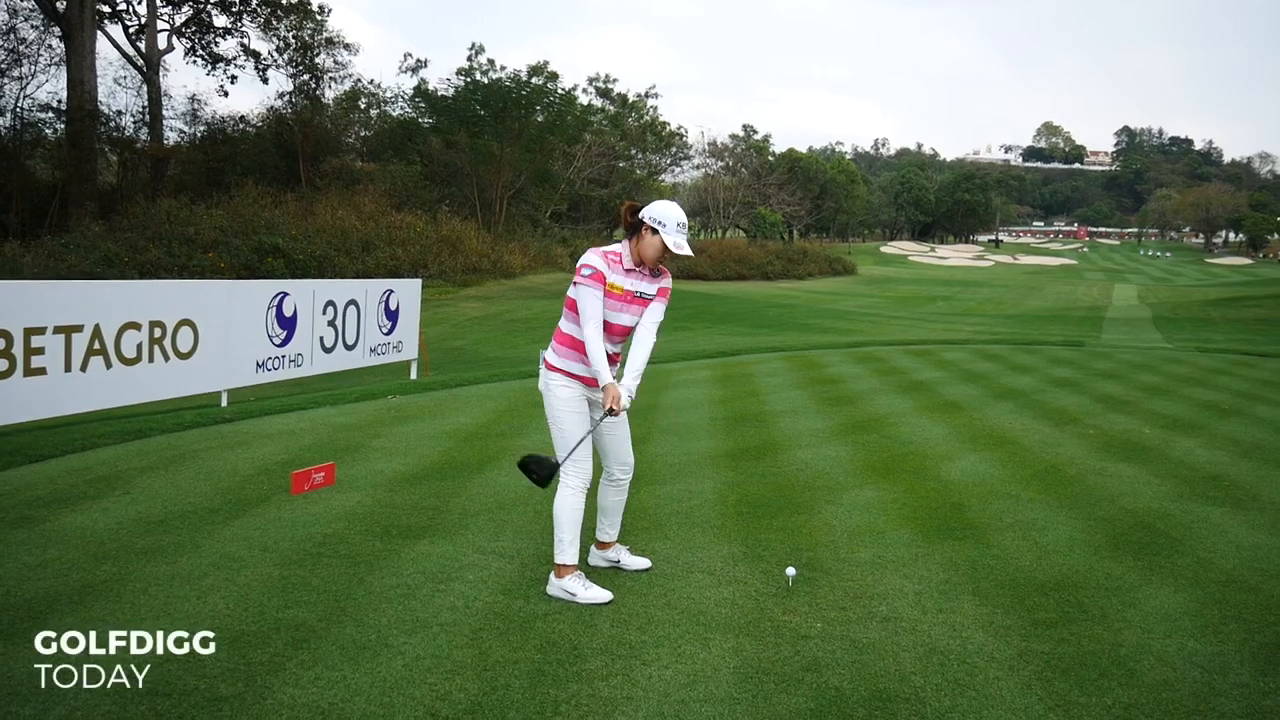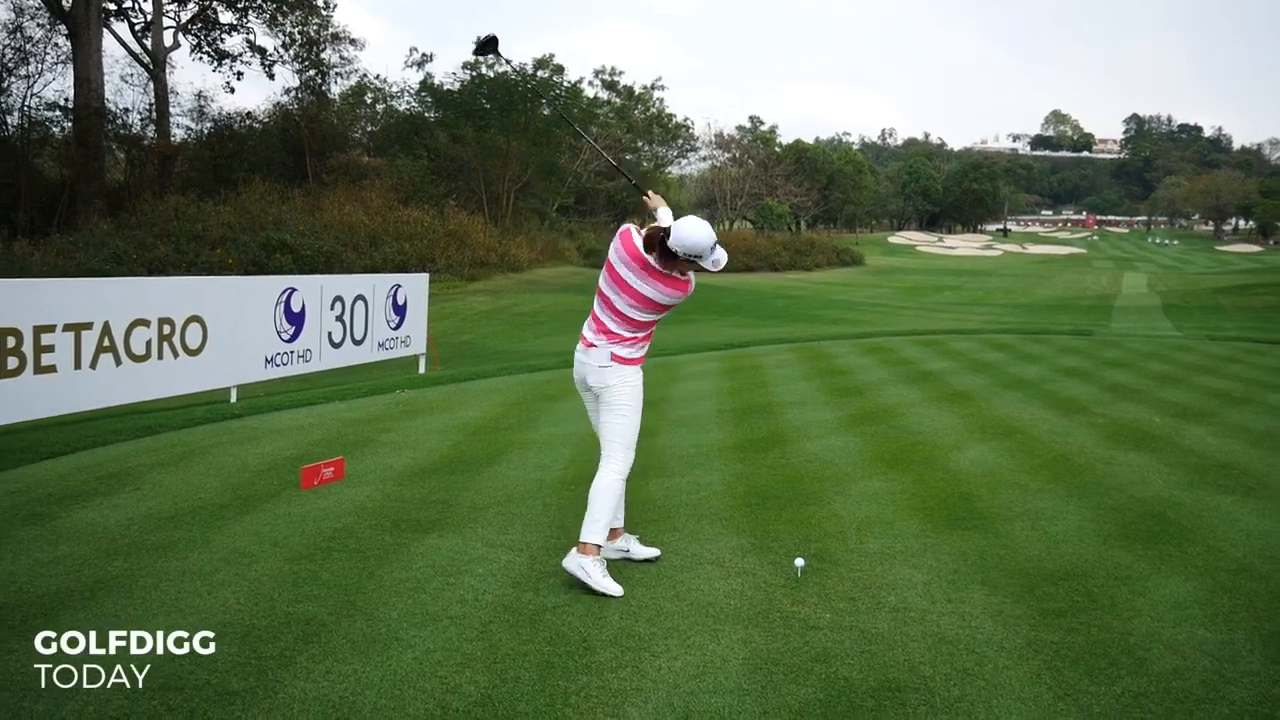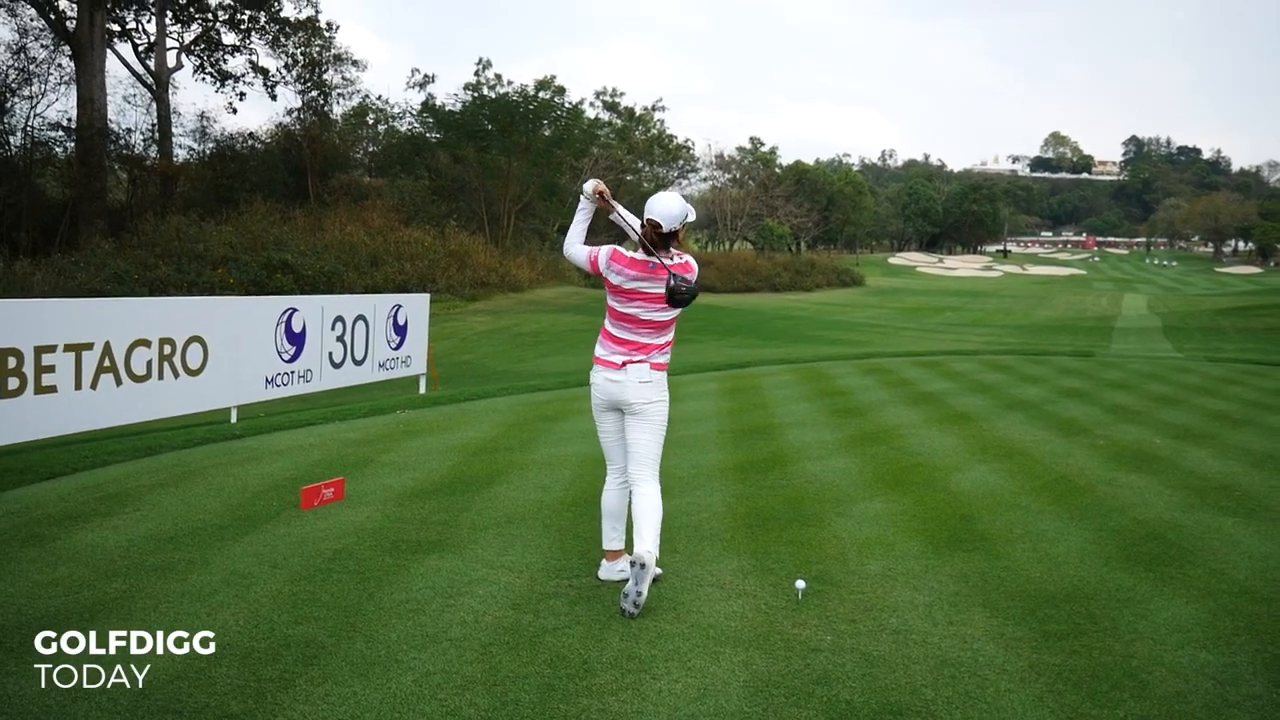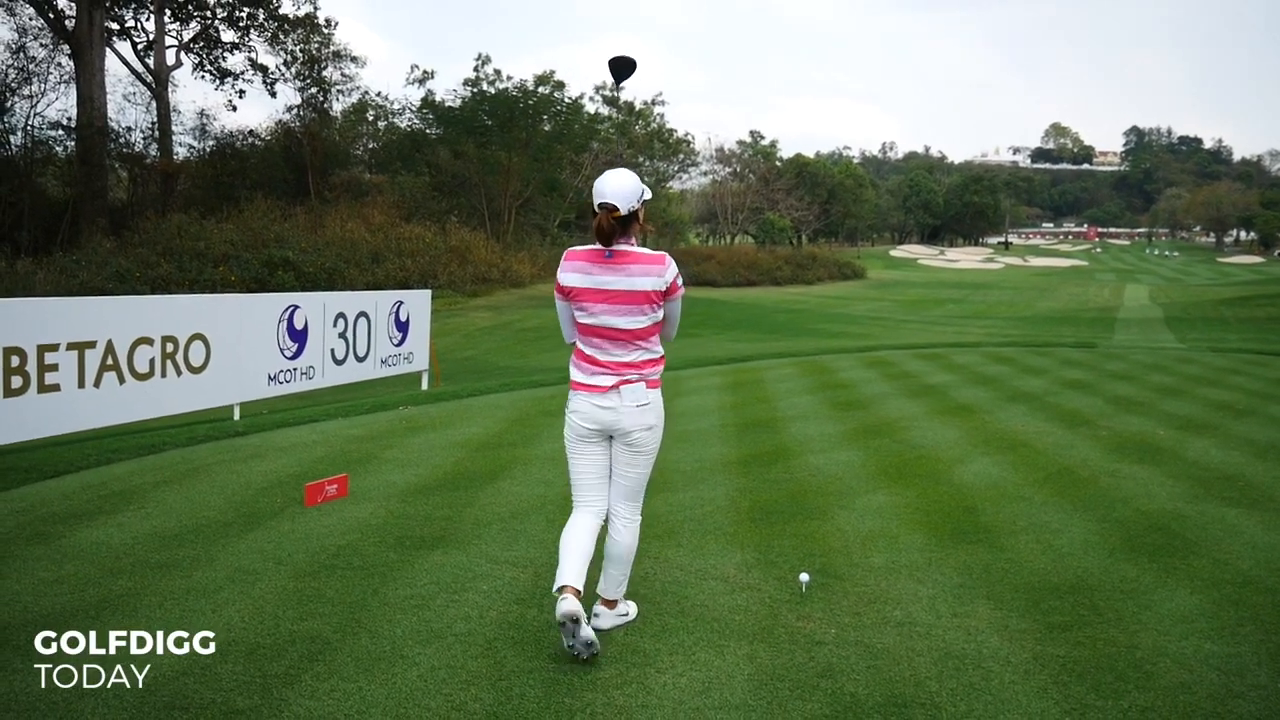
dt=1s
person 1, frame 1
left shoulder: (661, 283)
right shoulder: (597, 261)
left elbow: (645, 335)
right elbow: (589, 326)
left wrist: (627, 386)
right wrist: (606, 379)
left hip: (604, 382)
right hip: (565, 378)
left knee: (621, 467)
right knee: (577, 474)
left ankle: (606, 547)
right ankle: (564, 574)
person 1, frame 2
left shoulder: (628, 238)
right shoulder: (682, 287)
left wrist: (663, 214)
right wrist: (663, 210)
left hip: (588, 360)
right hip: (620, 372)
left knee: (615, 454)
right knee: (616, 464)
left ankle: (614, 537)
right ankle: (586, 551)
person 1, frame 3
left shoulder: (614, 260)
right shoulder: (688, 268)
left elbow: (571, 251)
right elbow: (663, 252)
left wrist: (588, 202)
right wrist: (614, 207)
left hip: (604, 379)
right hip: (647, 385)
left knee: (617, 473)
right knee: (645, 478)
left ankle: (613, 558)
right ankle: (645, 555)
person 1, frame 4
left shoulder: (570, 263)
right shoulder: (661, 267)
left elbow: (570, 333)
right elbow: (667, 332)
left hip: (585, 404)
right hip: (639, 404)
left knee: (586, 509)
right knee: (625, 511)
left ankle: (569, 599)
right ankle: (608, 605)
